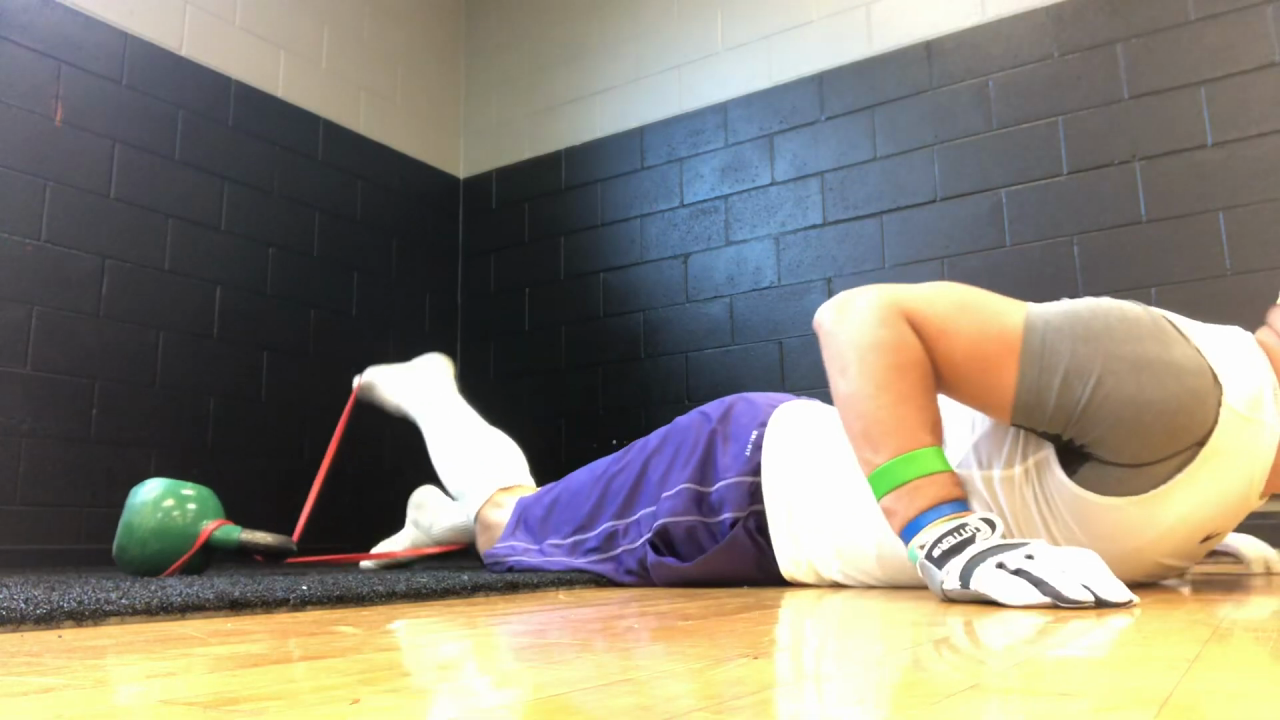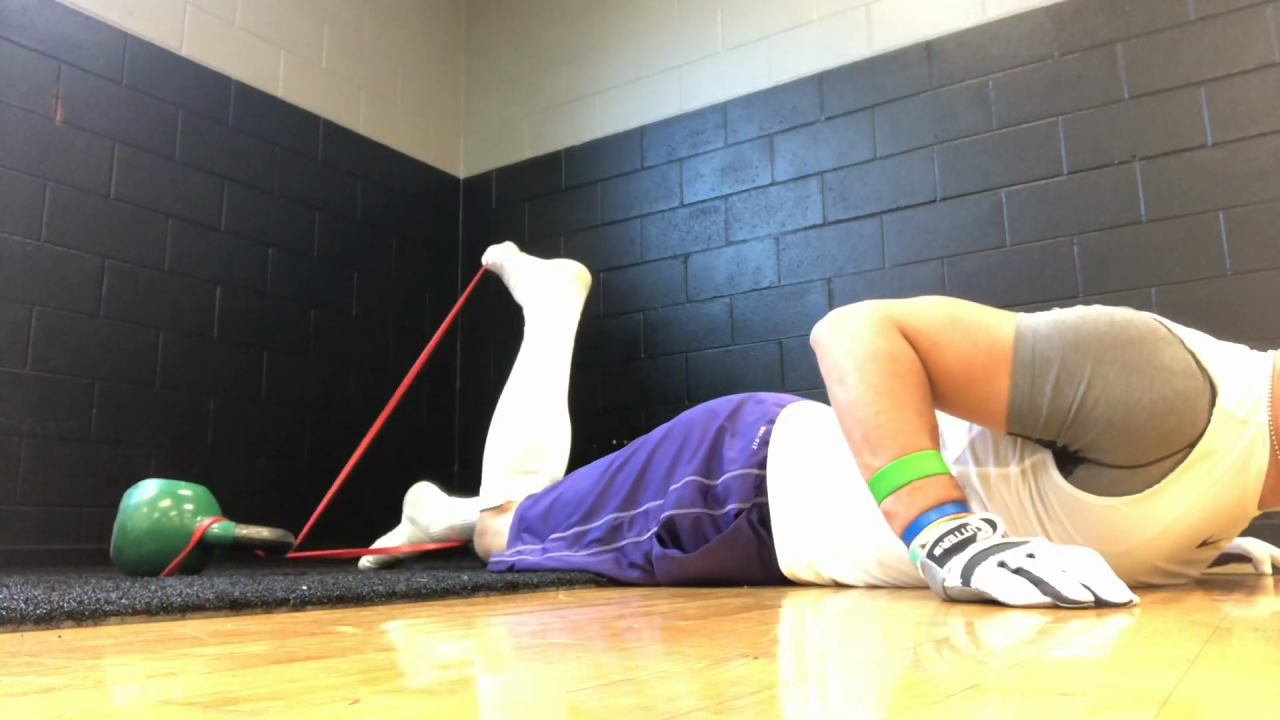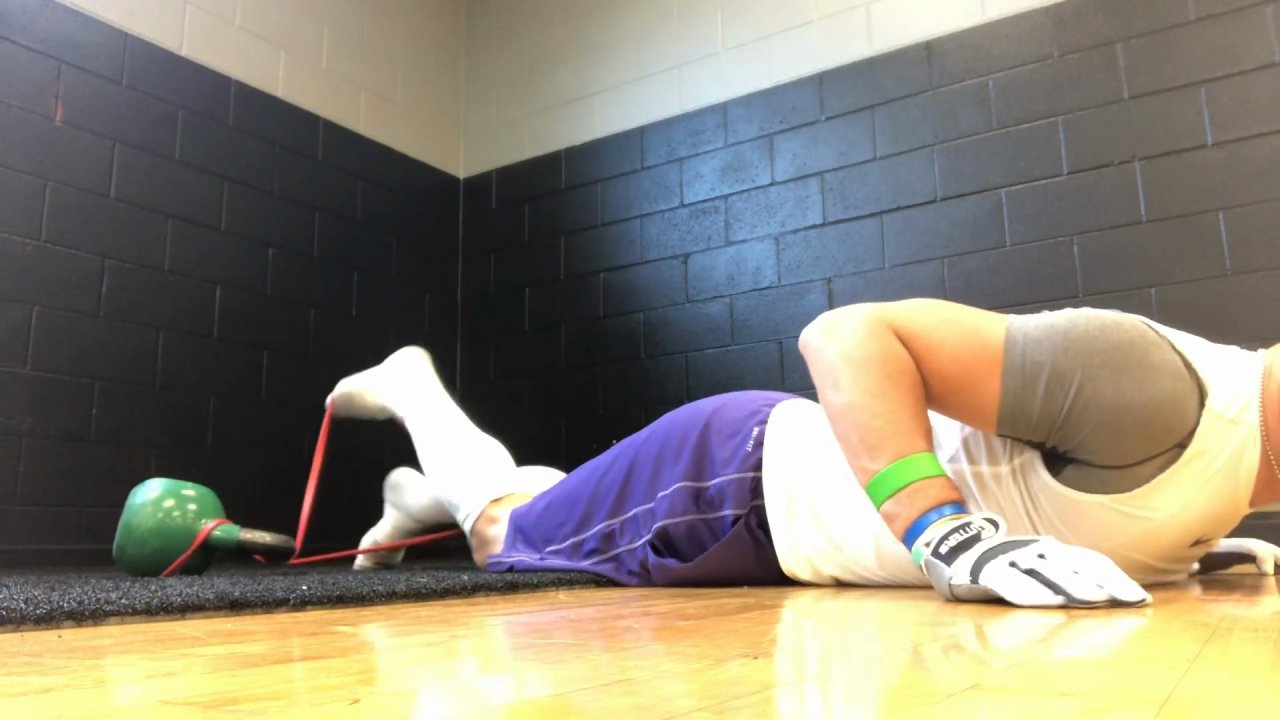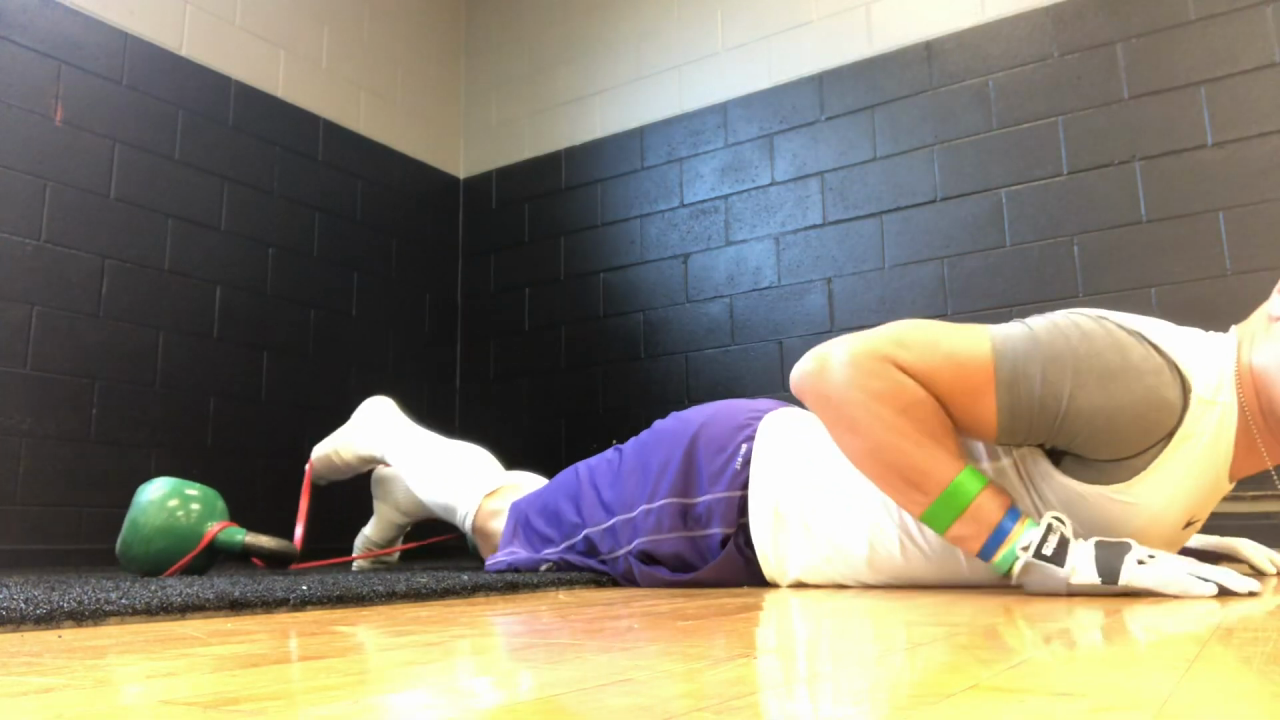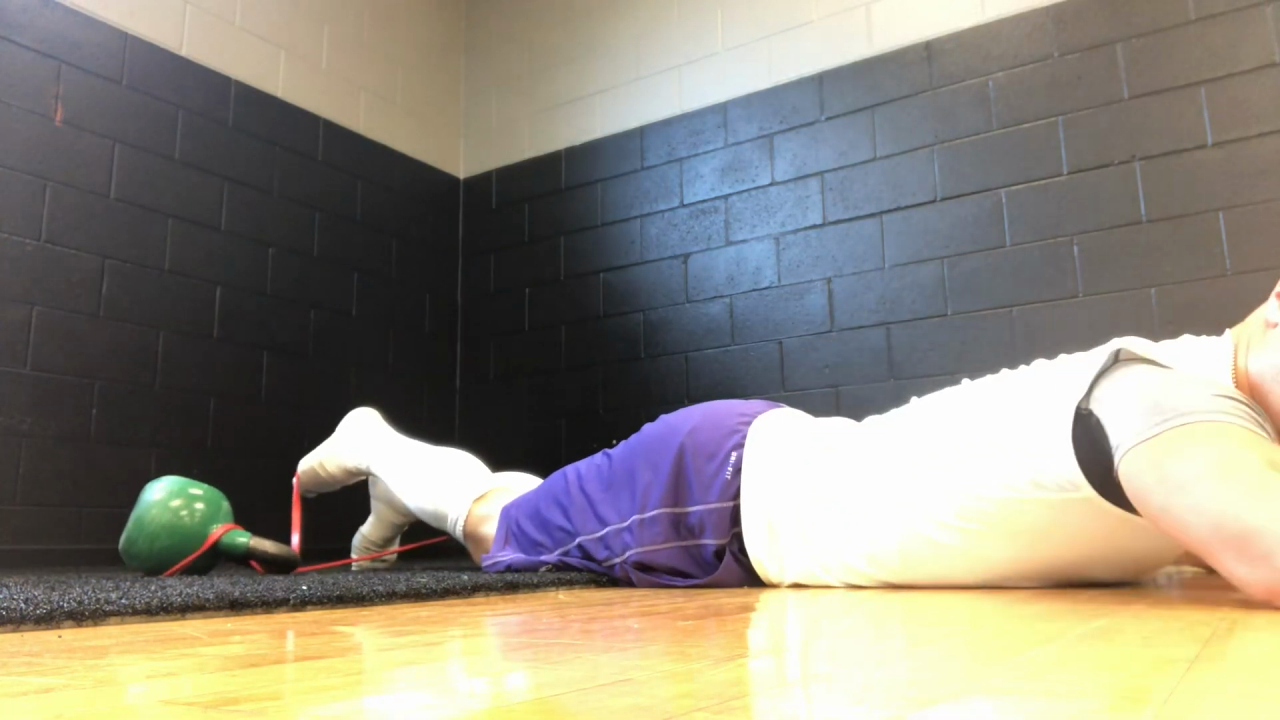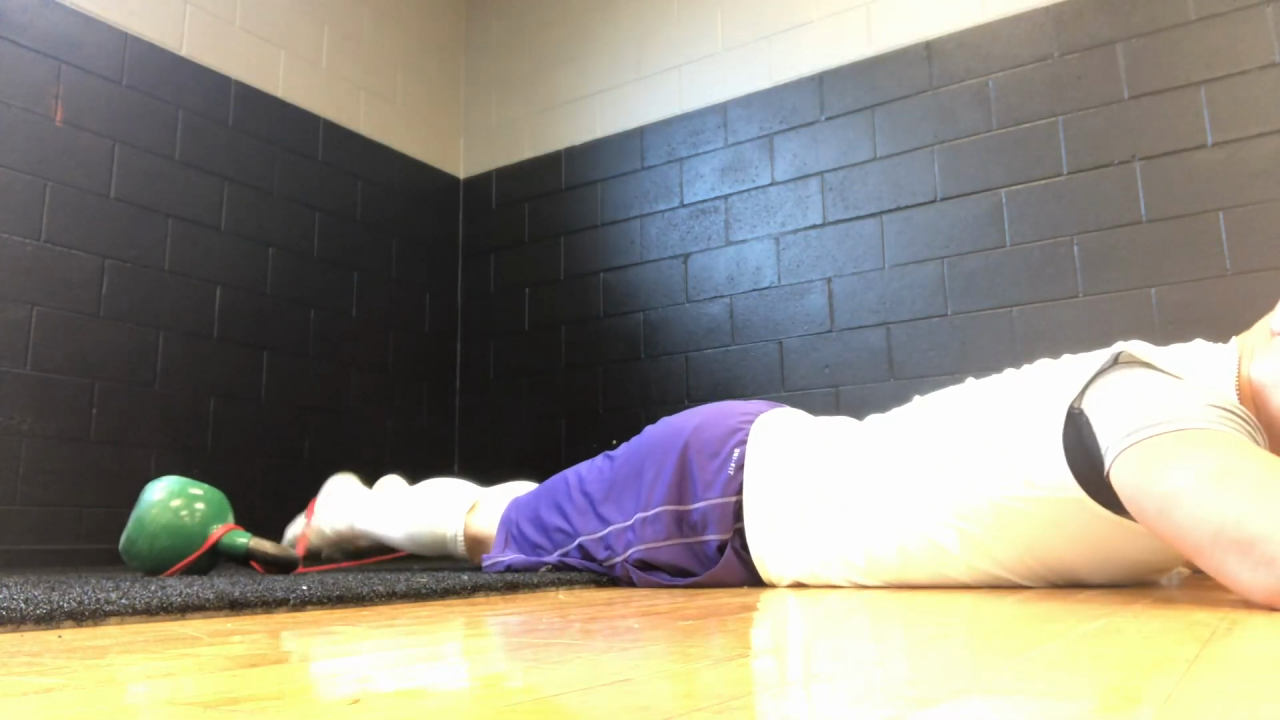
dt=0.7s
person 1, frame 1
right shoulder: (1172, 383)
right elbow: (862, 315)
left wrist: (1174, 537)
right wrist: (952, 539)
left hip: (791, 484)
right hip: (739, 485)
right knee: (507, 523)
left ankle: (439, 514)
right ankle: (429, 388)
person 1, frame 2
right shoulder: (1170, 388)
right elbow: (856, 329)
left wrist: (1188, 537)
right wrist: (950, 537)
left hip: (794, 481)
right hip: (745, 481)
right knee: (509, 530)
left ankle: (438, 512)
right ankle: (555, 296)
person 1, frame 3
right shoulder: (1154, 387)
right elbow: (849, 334)
left wrist: (1166, 545)
right wrist: (953, 539)
left hip: (777, 483)
right hip: (733, 483)
right knee: (507, 539)
left ankle: (426, 491)
right ankle: (412, 390)
person 1, frame 4
right shoulder: (1140, 378)
right elbow: (838, 369)
left wrist: (1159, 537)
right wrist: (1026, 546)
left hip: (772, 476)
right hip: (721, 497)
left knee: (535, 518)
right knee: (514, 531)
left ankle: (414, 488)
right ankle: (391, 436)
person 1, frame 5
left shoulder: (1201, 389)
right shoulder: (1175, 393)
left hip: (771, 473)
right hip: (717, 494)
left knee: (526, 509)
right knee: (501, 530)
left ankle: (402, 488)
right ankle: (377, 445)
person 1, frame 6
right shoulder: (1166, 396)
left hip: (773, 471)
right hip: (721, 488)
left knee: (528, 518)
right knee: (498, 531)
left ankle: (403, 498)
right ankle: (355, 509)
